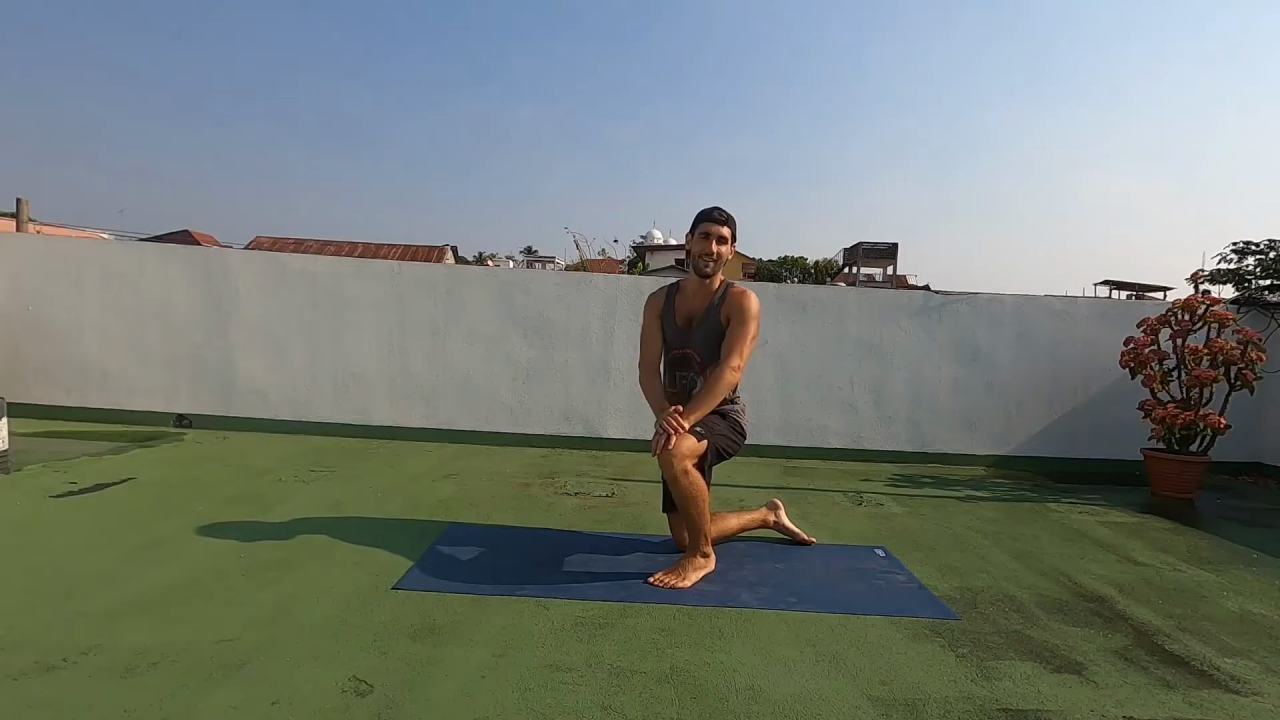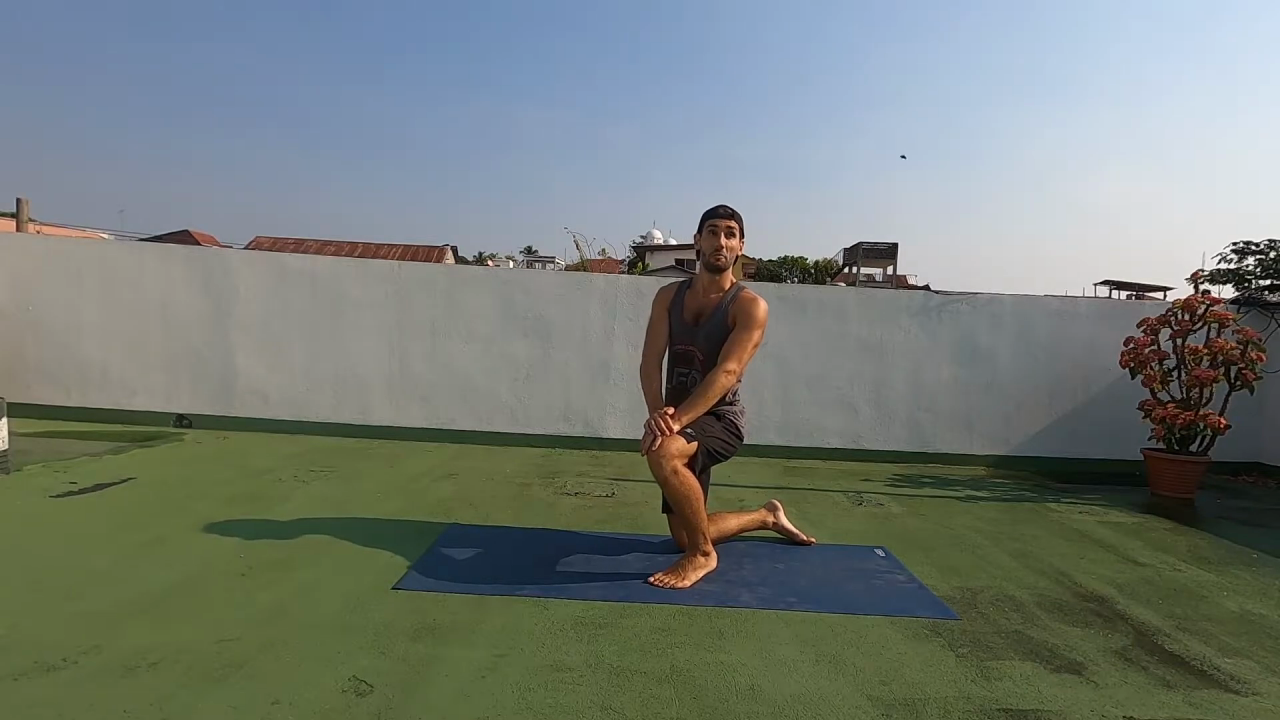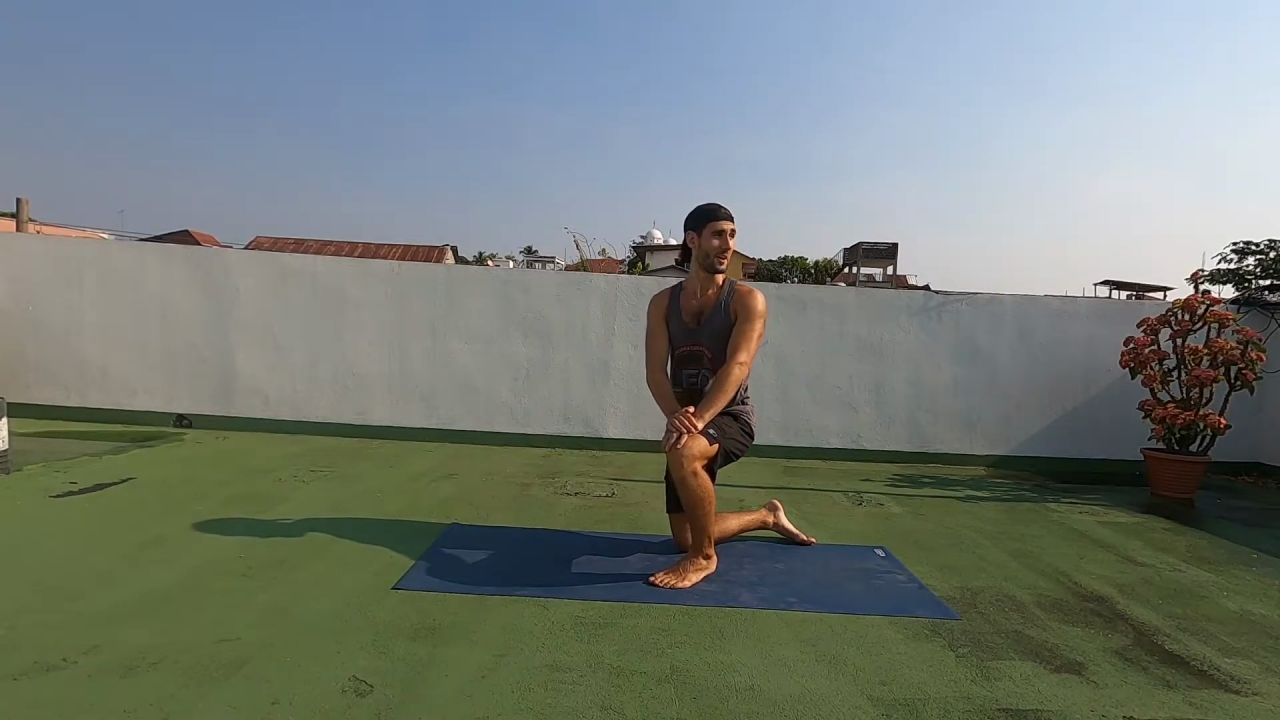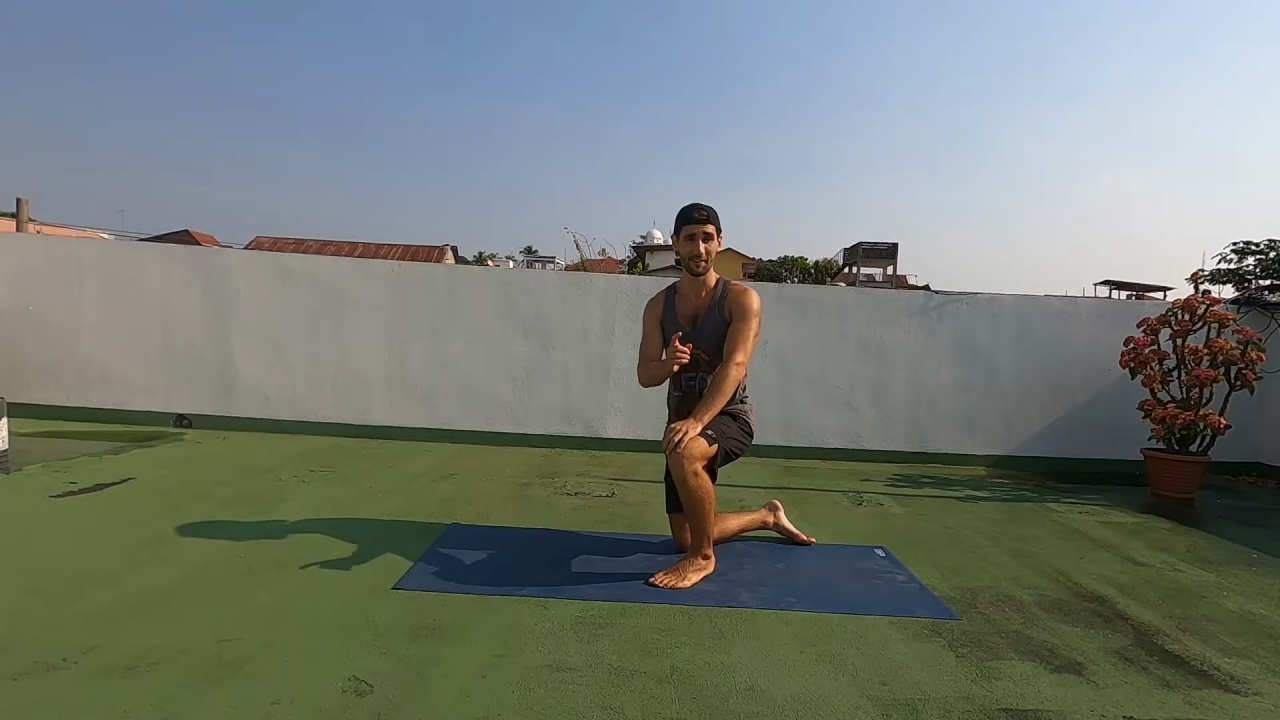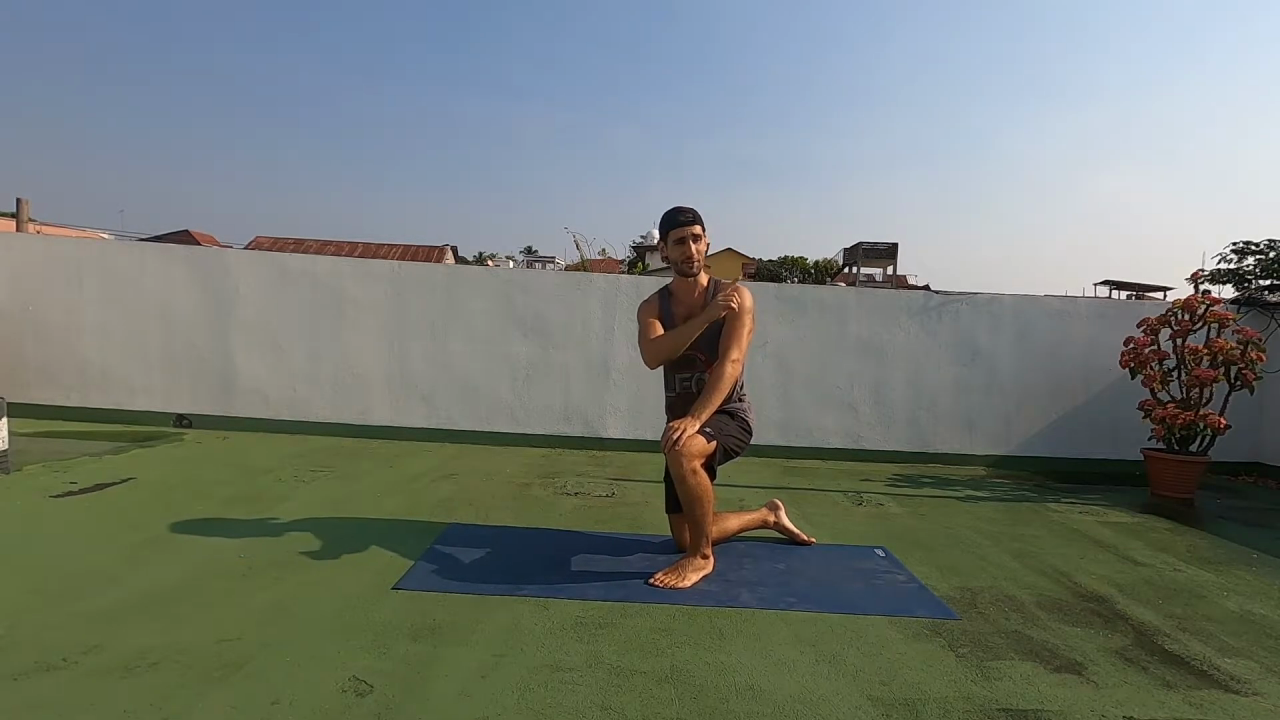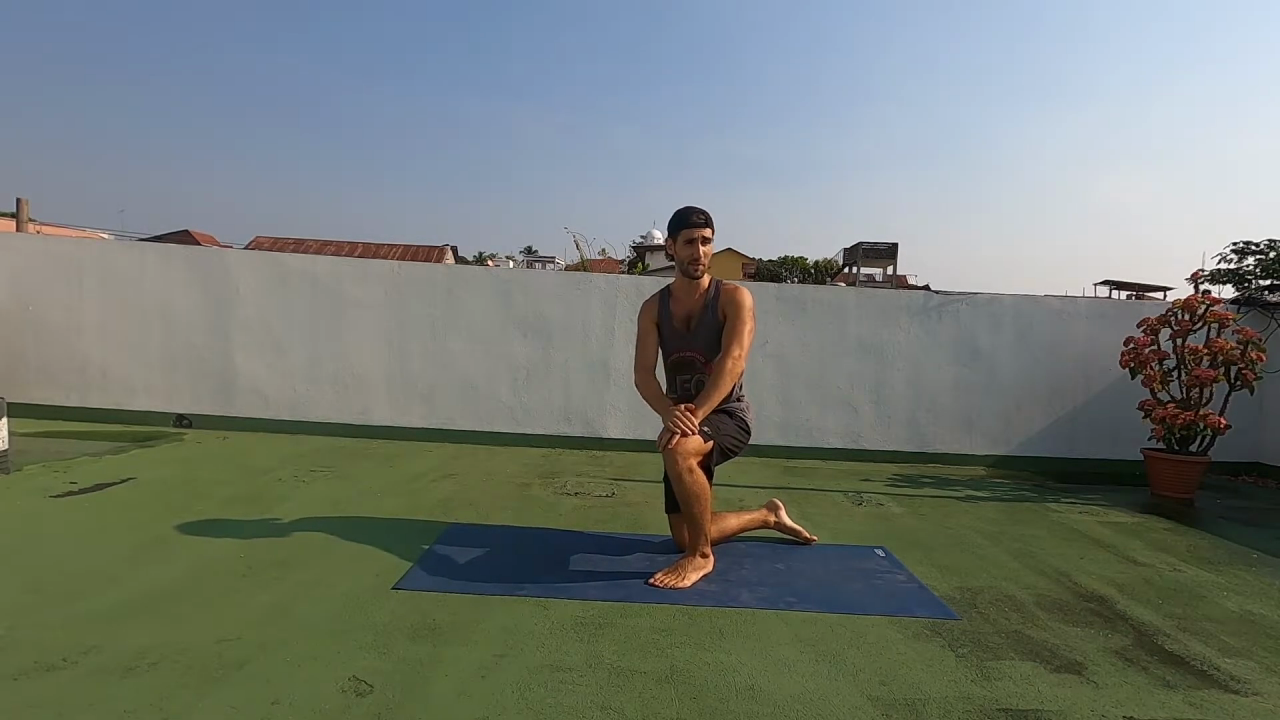
dt=0.7s
person 1, frame 1
left shoulder: (741, 301)
right shoulder: (659, 301)
left elbow: (731, 369)
right elbow: (648, 369)
left wrist: (685, 419)
right wrist: (664, 413)
left hip: (722, 417)
right hip: (684, 421)
left knee: (673, 453)
right knee: (683, 536)
left ankle: (702, 556)
right ankle: (767, 515)
person 1, frame 2
left shoulder: (750, 306)
right shoulder: (669, 296)
left elbow: (726, 373)
right elbow: (650, 363)
left wrist: (676, 421)
right wrist: (657, 413)
left hip: (720, 419)
right hip: (683, 423)
left knee: (662, 453)
right knee: (684, 535)
left ankle: (703, 555)
right ankle: (768, 517)
person 1, frame 3
left shoulder: (747, 299)
right shoulder: (663, 303)
left elbow: (737, 366)
right elbow: (655, 371)
left wrist: (699, 419)
right wrist: (676, 416)
left hip: (730, 418)
right hip: (687, 424)
left knee: (684, 454)
right knee: (684, 537)
left ankle: (704, 557)
right ankle: (767, 517)
person 1, frame 4
left shoulder: (742, 298)
right shoulder: (659, 306)
left elbow: (735, 367)
right elbow: (645, 377)
left wrist: (696, 422)
right wrist: (665, 365)
left hip: (729, 418)
right hip: (684, 423)
left knee: (684, 453)
right knee: (684, 537)
left ankle: (702, 558)
right ankle: (768, 516)
person 1, frame 5
left shoulder: (737, 297)
right shoulder: (652, 307)
left elbow: (730, 362)
right elbow: (653, 357)
left wrist: (694, 420)
right wrist: (708, 314)
left hip: (728, 416)
right hip: (682, 422)
left knee: (682, 451)
right knee: (684, 537)
left ankle: (701, 557)
right ankle: (767, 516)
person 1, frame 6
left shoulder: (734, 297)
right shoulder: (653, 308)
left elbow: (732, 362)
right elbow: (643, 373)
left wrist: (694, 416)
right wrist: (669, 413)
left hip: (727, 416)
right hip: (685, 420)
left knee: (679, 451)
right knee: (684, 537)
left ankle: (701, 557)
right ankle: (768, 515)
